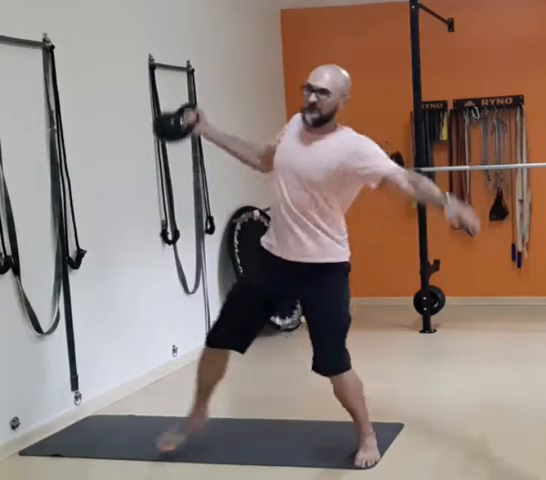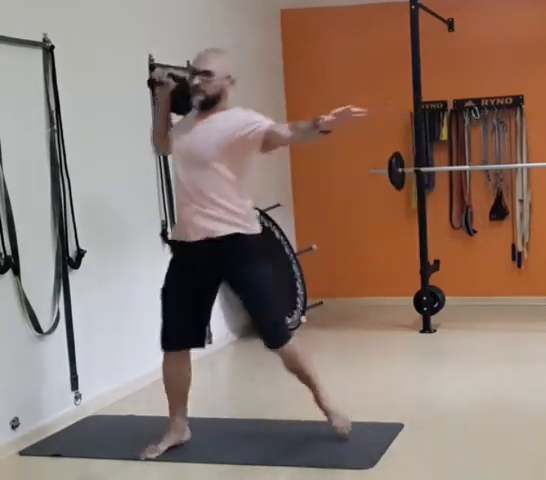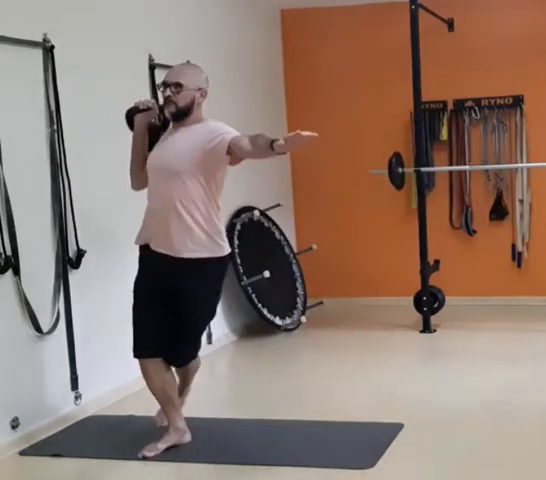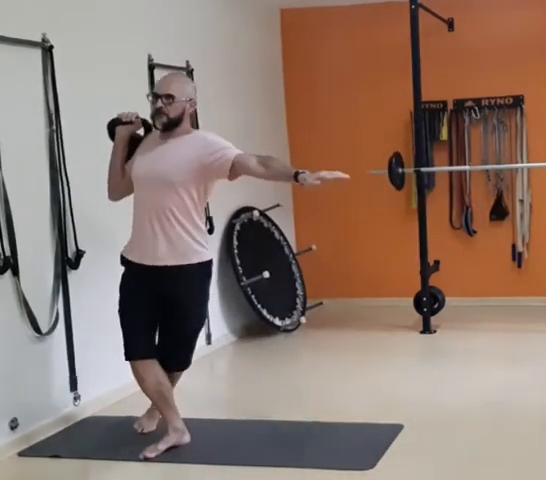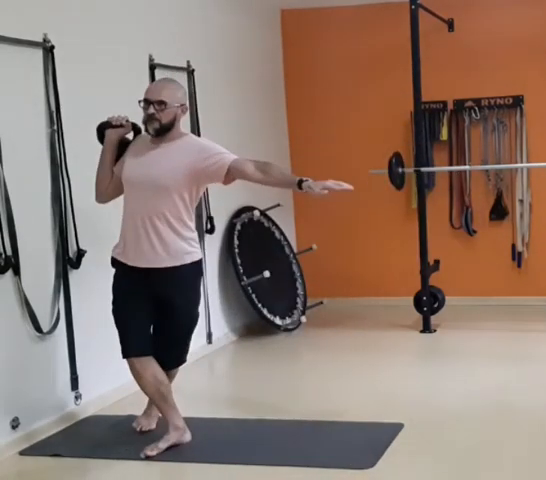
dt=0.3s
person 1, frame 1
left shoulder: (356, 147)
right shoulder: (295, 126)
left elbow: (406, 178)
right elbow: (263, 160)
left wrist: (448, 202)
right wrist: (208, 131)
left hip: (324, 267)
right hip: (275, 257)
left knee: (333, 363)
right knee: (219, 340)
left ankle: (367, 437)
right ankle: (197, 415)
person 1, frame 2
left shoulder: (242, 123)
right shoulder: (188, 120)
left elbow: (283, 133)
right elbow: (161, 143)
left wrist: (321, 125)
right wrist: (163, 98)
left hip: (237, 242)
right hip: (188, 246)
left knee: (275, 332)
right knee: (174, 343)
left ankle: (322, 399)
right ankle: (178, 427)
person 1, frame 3
left shoulder: (213, 134)
right shoulder: (166, 136)
left elbow: (247, 145)
right elbow: (138, 181)
left wrist: (277, 144)
right wrist: (141, 128)
left hip: (201, 260)
right hip: (155, 257)
left knee: (183, 350)
right knee: (148, 351)
left ankle: (182, 393)
right ankle: (177, 427)
person 1, frame 4
left shoulder: (205, 146)
right shoulder: (147, 145)
left elbow: (254, 164)
right elbow: (116, 191)
left wrist: (299, 175)
right wrist: (121, 141)
left hip: (187, 268)
right hip: (139, 266)
left knee: (175, 355)
right knee: (139, 354)
left ankle: (159, 407)
right ankle: (175, 428)
person 1, frame 5
left shoulder: (198, 151)
right shoulder: (136, 147)
left elbow: (253, 169)
right elbow: (103, 193)
left wrist: (304, 183)
right wrist: (110, 143)
left hip: (178, 269)
right hip: (130, 268)
left knee: (169, 354)
right knee: (137, 353)
left ankle: (155, 405)
right ankle: (176, 426)
